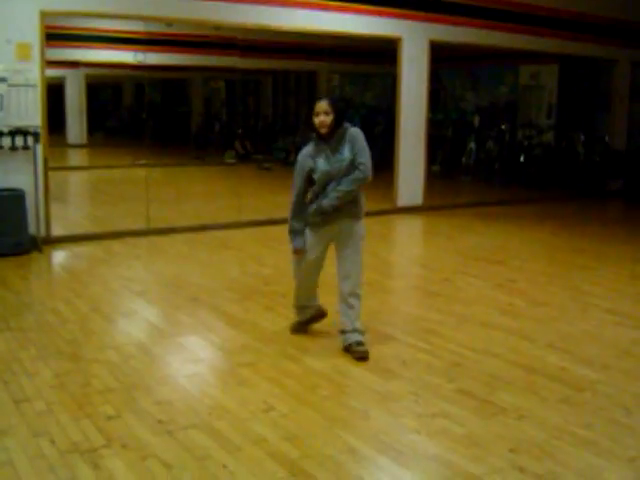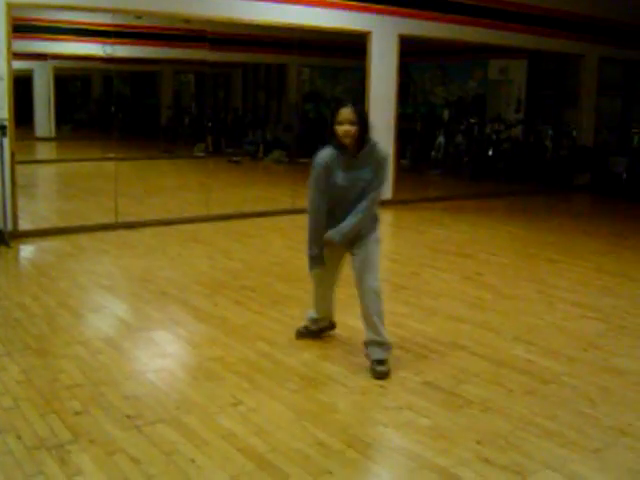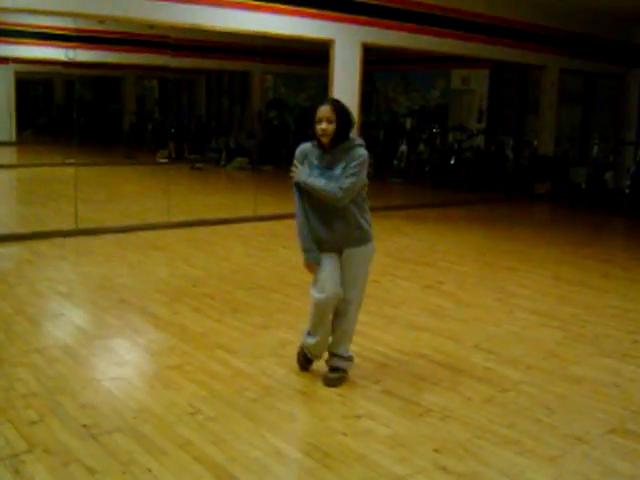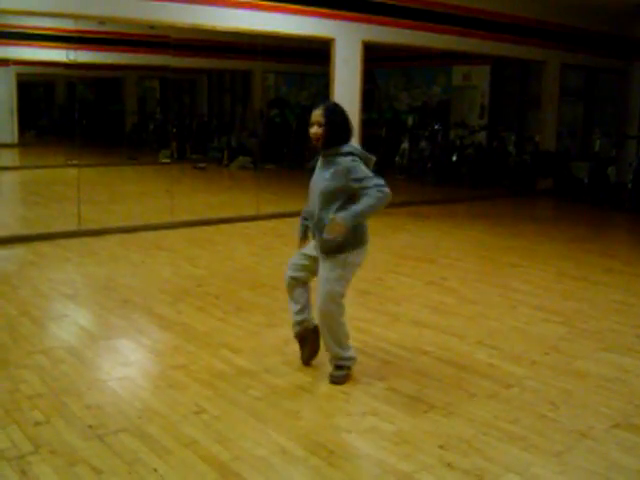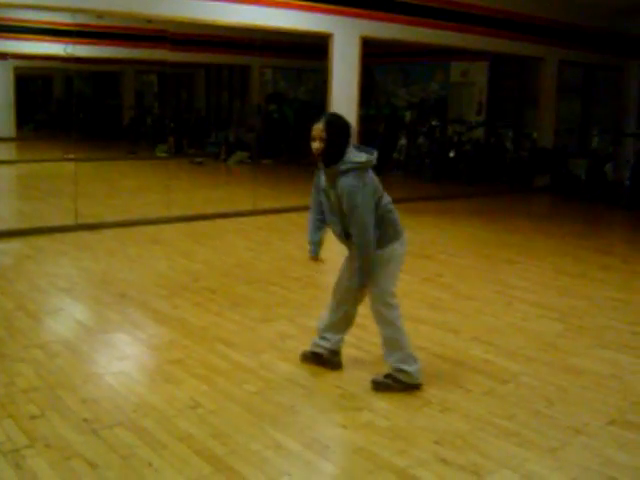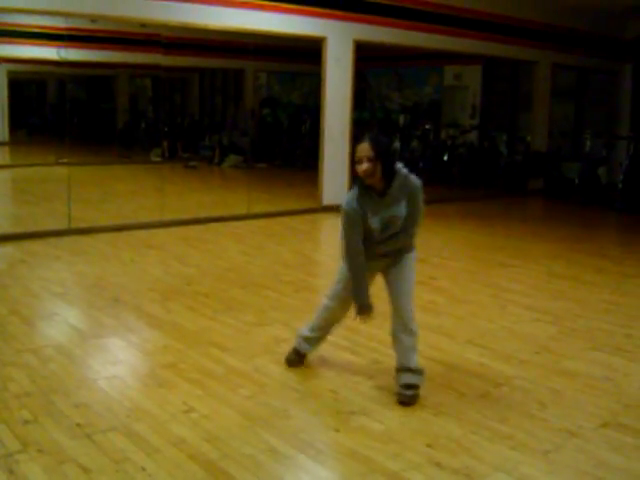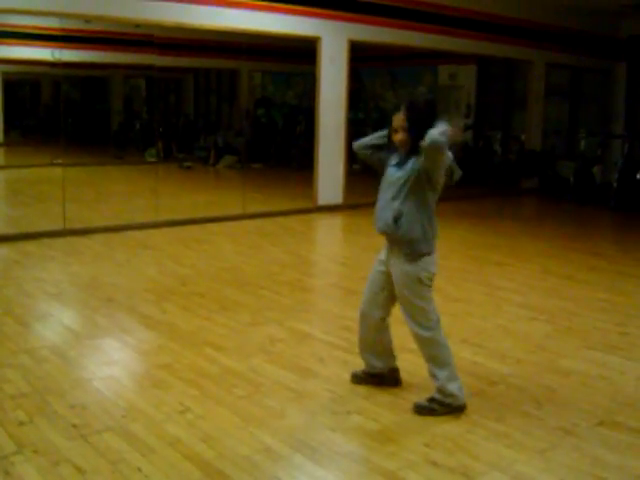
dt=0.7s
person 1, frame 1
left shoulder: (354, 137)
right shoulder: (309, 153)
left elbow: (363, 173)
right elbow: (299, 197)
left wrist: (330, 201)
right wrist: (296, 236)
left hip: (349, 221)
right hip: (316, 222)
left knee: (350, 279)
right knee: (304, 271)
left ankle: (352, 336)
right ankle: (307, 310)
person 1, frame 2
left shoulder: (378, 157)
right shoulder: (325, 160)
left elbow: (370, 202)
right elbow: (318, 210)
left wrist: (343, 231)
right wrist: (315, 252)
left hip: (365, 233)
right hip: (331, 234)
left knee: (370, 288)
right knee: (323, 282)
left ankle: (378, 350)
right ankle: (320, 321)
person 1, frame 3
left shoulder: (358, 156)
right shoulder: (304, 153)
left elbow: (341, 194)
right elbow: (301, 203)
left wrist: (305, 178)
right wrist: (308, 248)
left hip: (356, 241)
right hip: (323, 241)
left knee: (349, 301)
right knee: (326, 296)
left ankle: (340, 360)
right ankle: (311, 346)
person 1, frame 4
left shoulder: (349, 162)
right shoulder: (325, 156)
left elbow: (380, 192)
left wrist: (348, 218)
right wrist: (305, 224)
left hip: (344, 247)
right hip: (320, 241)
left knee: (327, 306)
right knee: (295, 272)
left ankle: (342, 360)
right ankle: (307, 330)
person 1, frame 5
left shoulder: (352, 179)
right shoulder: (328, 167)
left elbow: (363, 230)
right elbow: (319, 204)
left wrist: (363, 273)
right wrist: (314, 240)
left hip: (384, 244)
right hip: (363, 244)
left knee: (383, 306)
right knee: (343, 294)
left ankle: (407, 373)
right ankle: (327, 349)
person 1, frame 6
left shoulder: (410, 186)
right shoulder: (355, 202)
left elbow: (408, 230)
right elbow: (354, 253)
left wrist: (377, 249)
right wrist: (361, 296)
left hip: (398, 252)
right hip: (360, 254)
left knee: (403, 311)
right knee: (336, 303)
left ankle: (409, 377)
right ankle: (305, 343)
person 1, frame 7
left shoulder: (431, 161)
right shoulder: (394, 158)
left elbow: (433, 142)
right elbow: (360, 147)
left wrist: (443, 130)
right wrist: (393, 132)
left hip: (413, 257)
right hip: (390, 251)
left knee: (424, 327)
right knee: (370, 312)
left ankle: (451, 395)
right ankle: (381, 368)
